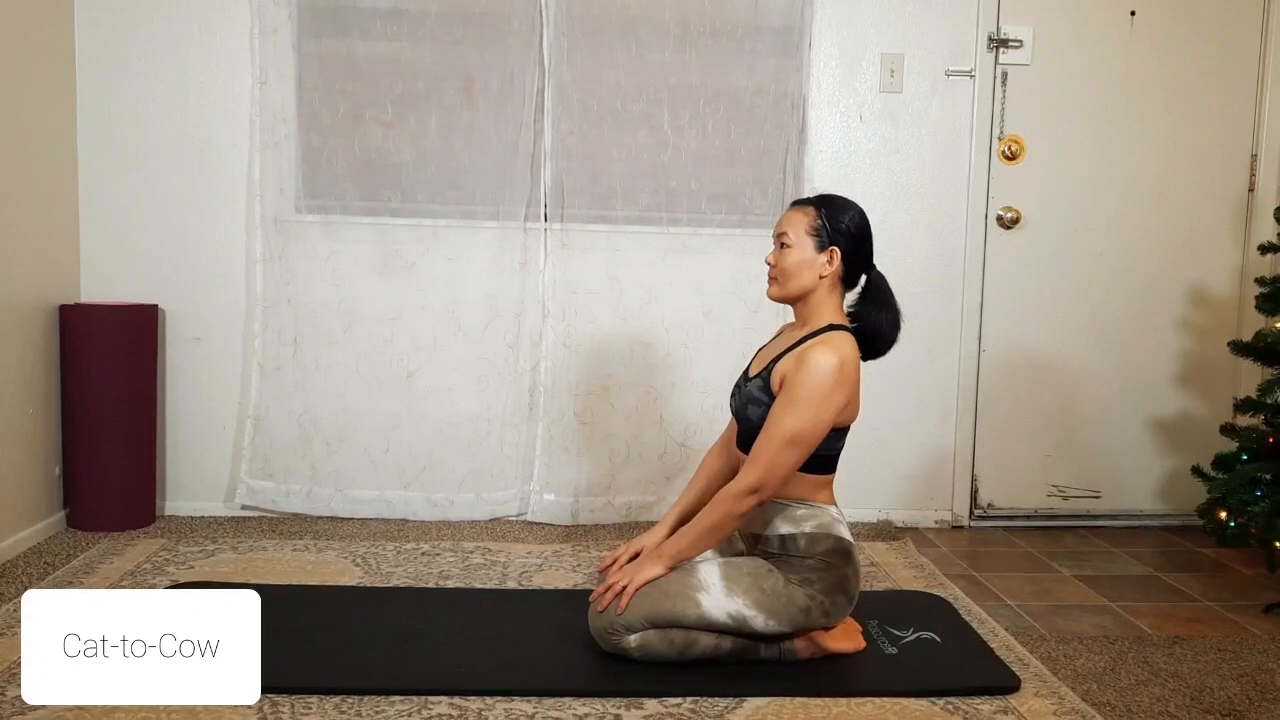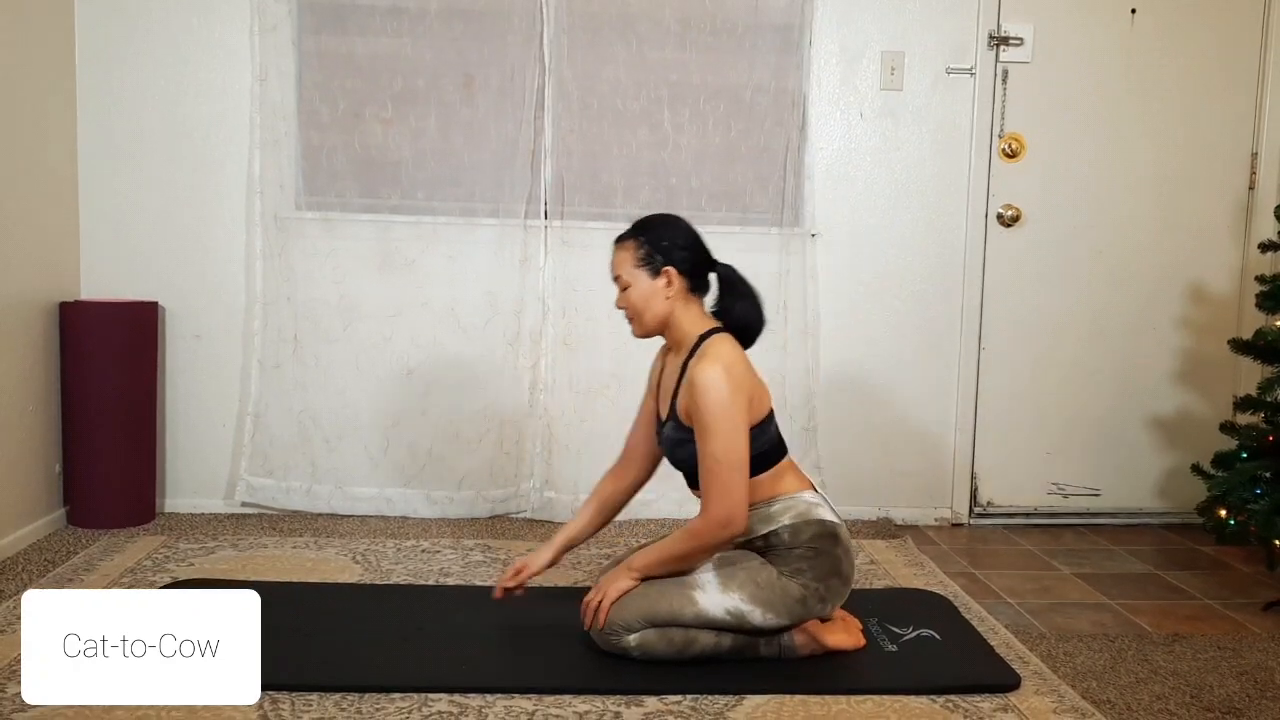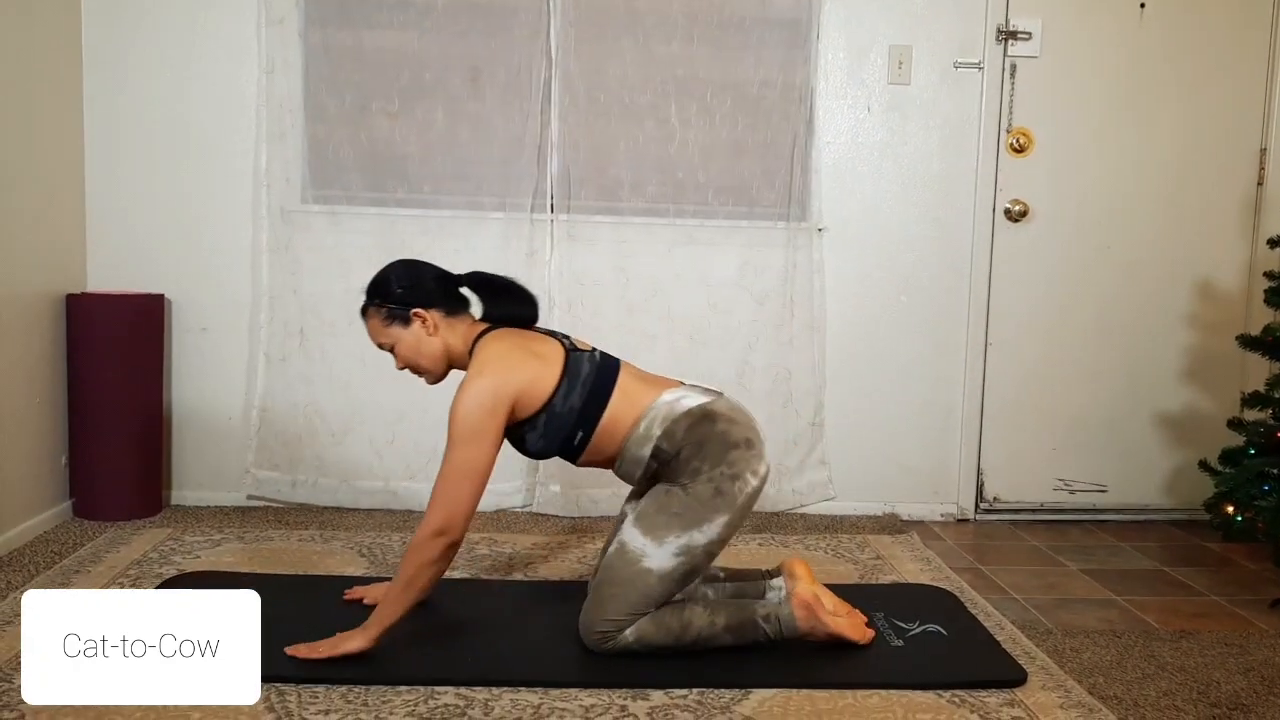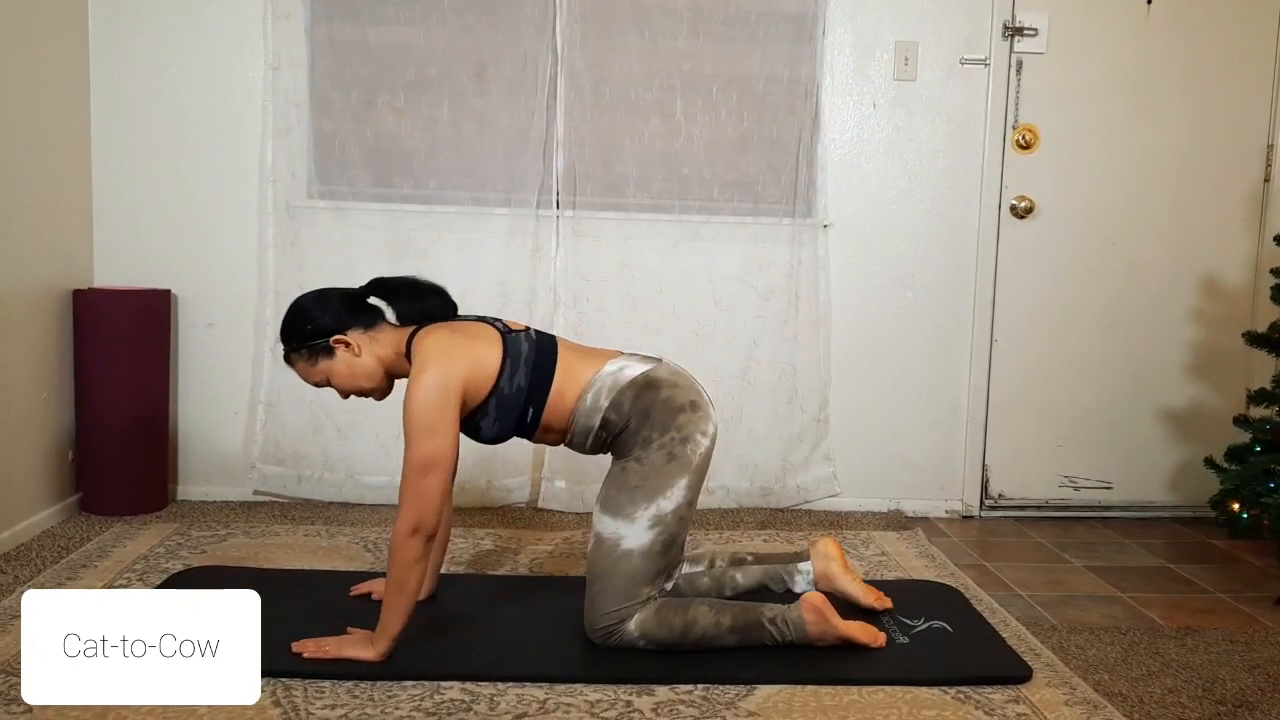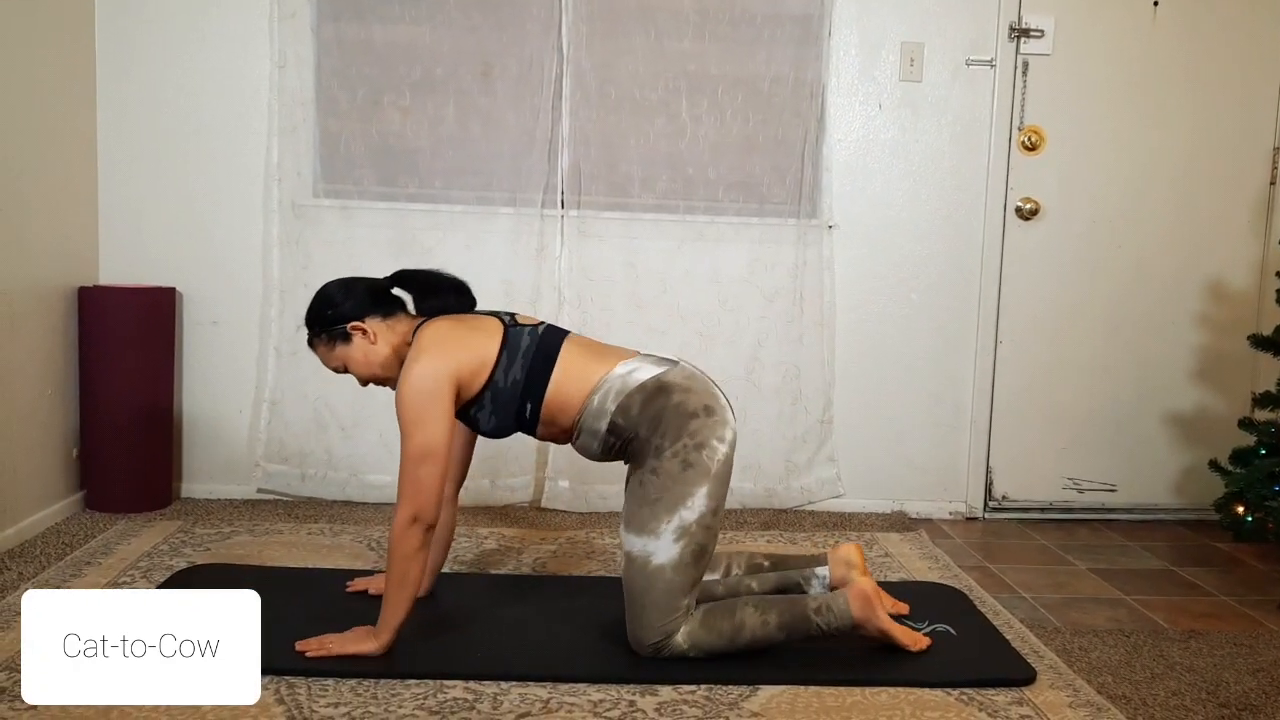
dt=1s
person 1, frame 1
left shoulder: (827, 359)
right shoulder: (792, 338)
left elbow: (752, 486)
right elbow: (730, 448)
left wrist: (662, 558)
right wrist: (663, 530)
left hip: (804, 565)
right hip: (759, 537)
left knee: (614, 617)
right knee: (615, 586)
left ankle: (803, 638)
right ankle: (793, 625)
person 1, frame 2
left shoulder: (713, 371)
right shoulder: (672, 359)
left elbow: (722, 521)
right elbow: (628, 471)
left wrist: (631, 570)
right wrist: (551, 551)
left hip: (800, 558)
right hip: (758, 543)
left knee: (615, 622)
right knee: (616, 590)
left ankle: (794, 635)
right ankle: (784, 613)
person 1, frame 3
left shoulder: (487, 381)
right shoulder: (502, 352)
left elbow: (444, 527)
right elbow: (451, 512)
left wrist: (369, 631)
right wrist: (406, 586)
left hip: (710, 455)
right hip: (696, 448)
left knee: (605, 629)
right knee: (628, 588)
left ankle: (791, 613)
right ankle: (780, 584)
person 1, frame 4
left shoulder: (432, 376)
right shoulder: (436, 348)
left elbow: (418, 522)
right elbow: (439, 494)
left wrist: (380, 640)
right wrist: (420, 583)
left hip: (660, 419)
right hip: (662, 406)
left knee: (614, 622)
right knee: (652, 578)
left ankle: (802, 619)
right ankle: (811, 566)
person 1, frame 5
left shoulder: (425, 364)
right shoulder: (454, 346)
left elbow: (417, 514)
right elbow: (447, 491)
left wrist: (380, 635)
right wrist: (416, 581)
left hip: (676, 426)
right hip: (679, 406)
left knee: (658, 636)
right knee: (674, 576)
left ankle: (848, 607)
right ankle: (830, 569)
